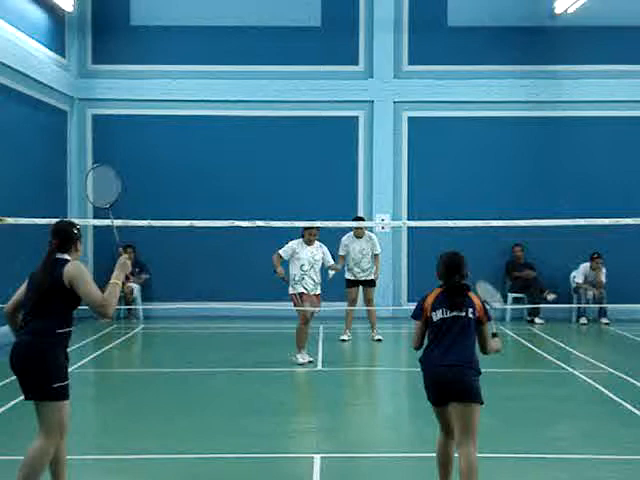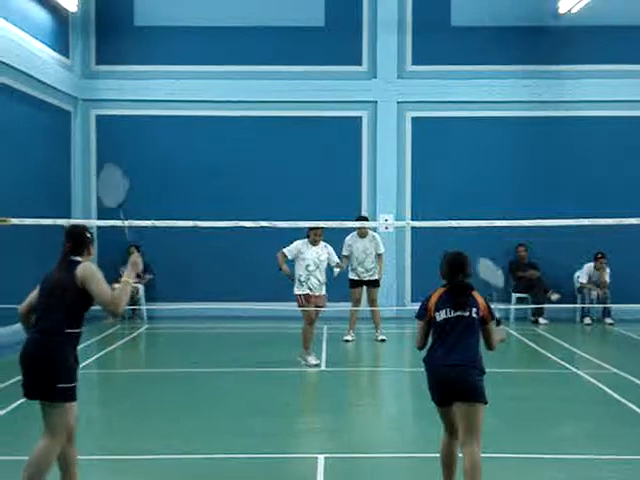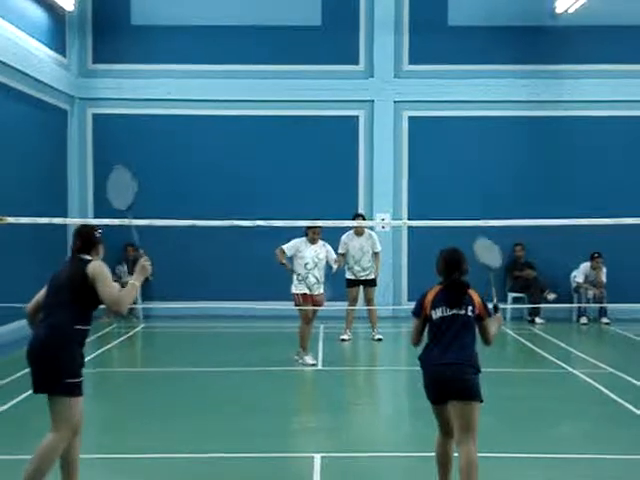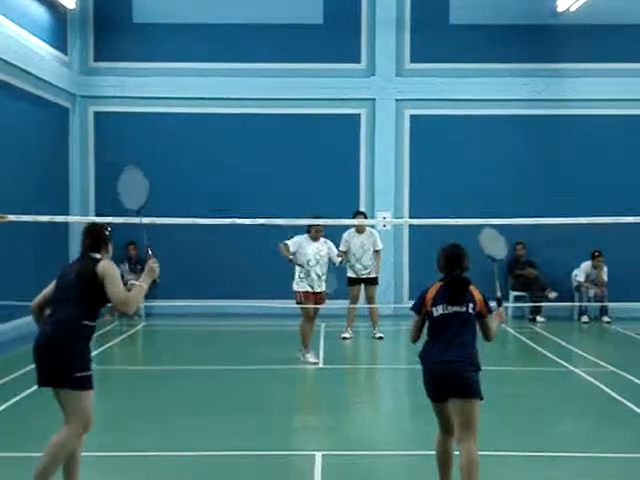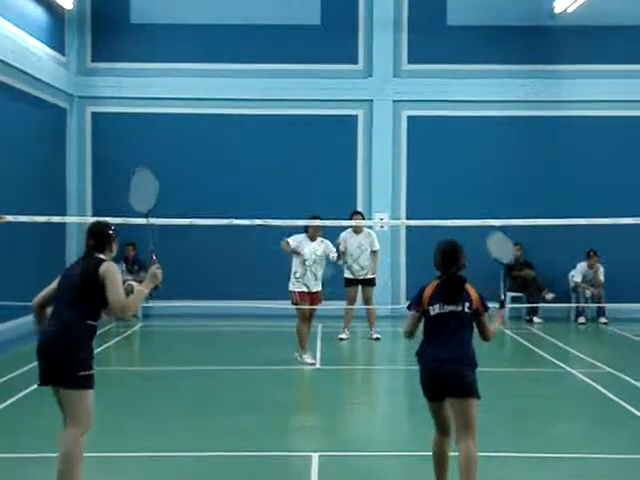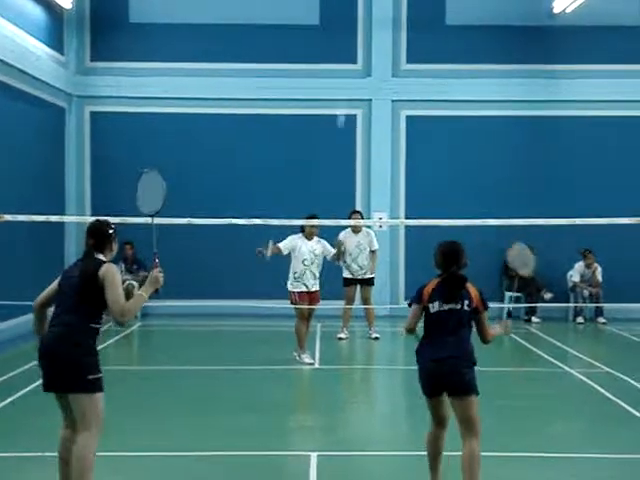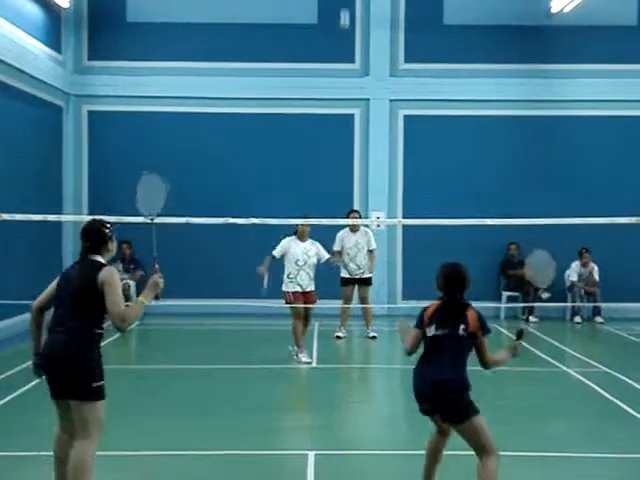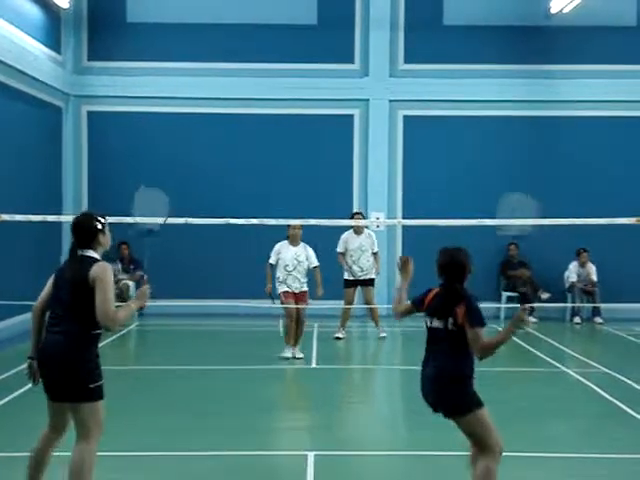
dt=0.2s
person 1, frame 1
left shoulder: (41, 271)
right shoulder: (73, 268)
left elbow: (9, 310)
right elbow: (105, 309)
right wrist: (119, 274)
left hip: (26, 352)
right hip: (46, 354)
left knee: (57, 428)
right knee: (51, 434)
person 1, frame 2
left shoulder: (55, 273)
right shoulder: (85, 268)
left elbow: (24, 312)
right elbow: (114, 305)
right wrist: (130, 274)
left hip: (37, 352)
right hip: (55, 354)
left knee: (67, 429)
right knee: (55, 436)
person 1, frame 3
left shoulder: (63, 272)
right shoulder: (96, 267)
left elbow: (31, 310)
right elbow: (118, 305)
right wrist: (138, 276)
left hip: (42, 348)
right hip: (62, 350)
left knee: (70, 426)
right knee: (63, 431)
person 1, frame 4
left shoulder: (71, 269)
right shoulder: (105, 266)
left elbow: (37, 306)
right elbow: (125, 306)
right wrist: (146, 278)
left hip: (48, 344)
right hip: (69, 346)
left knee: (78, 422)
right knee: (77, 425)
person 1, frame 5
left shoulder: (74, 268)
right shoulder: (107, 267)
left elbow: (38, 304)
right elbow: (122, 311)
right wrist: (148, 284)
left hip: (51, 344)
right hip: (72, 347)
left knee: (72, 423)
right knee: (79, 426)
person 1, frame 6
left shoulder: (73, 269)
right shoulder: (107, 270)
left elbow: (38, 306)
right elbow: (121, 315)
left wrist: (43, 344)
right wrist: (148, 287)
left hip: (53, 348)
right hip: (77, 350)
left knee: (73, 425)
right knee: (89, 429)
person 1, frame 7
left shoulder: (69, 271)
right shoulder: (107, 273)
left elbow: (37, 308)
right elbow: (121, 321)
left wrist: (37, 351)
right wrist: (148, 293)
left hip: (52, 352)
right hip: (79, 355)
left knee: (67, 427)
right knee: (88, 435)
person 1, frame 8
left shoulder: (64, 268)
right shoulder: (100, 269)
left elbow: (38, 310)
right elbow: (108, 320)
left wrist: (34, 355)
right wrist: (135, 302)
left hip: (50, 352)
right hip: (78, 354)
left knee: (55, 427)
right knee: (88, 436)
person 2, frame 1
left shoulder: (428, 301)
right shoulder: (475, 302)
left elbow: (416, 344)
right elbow: (486, 348)
right wrist: (497, 344)
left hip: (433, 373)
right hip: (463, 374)
left knee: (447, 432)
right knee: (467, 444)
person 2, frame 2
left shoulder: (432, 300)
right shoulder: (478, 301)
left elbow: (420, 344)
right elbow: (491, 344)
right wrist: (501, 334)
left hip: (437, 374)
right hip: (468, 373)
left knee: (451, 433)
right knee: (470, 443)
person 2, frame 3
left shoulder: (428, 297)
right shoulder: (474, 299)
left elbow: (415, 341)
right elbow: (488, 339)
right wrist: (496, 323)
left hip: (433, 372)
right hip: (463, 372)
left knee: (445, 432)
right knee: (466, 442)
person 2, frame 4
left shoulder: (429, 294)
right shoulder: (475, 295)
left elbow: (414, 337)
right elbow: (489, 335)
right wrist: (497, 318)
left hip: (433, 370)
right hip: (463, 370)
left knee: (446, 430)
right knee: (467, 439)
person 2, frame 5
left shoulder: (426, 292)
right shoulder: (471, 294)
left elbow: (409, 331)
right elbow: (486, 335)
left wrist: (410, 332)
right wrist: (499, 321)
left hip: (430, 369)
right hip: (460, 369)
left knee: (442, 431)
right knee: (466, 438)
person 2, frame 6
left shoulder: (426, 290)
right shoulder: (473, 293)
left elbow: (410, 326)
right elbow: (486, 337)
left wrist: (406, 322)
right wrist: (503, 328)
left hip: (428, 368)
right hip: (457, 367)
left knee: (439, 422)
right knee: (471, 437)
person 2, frame 7
left shoulder: (428, 312)
right shoulder: (473, 317)
left elbow: (409, 349)
right elbow: (487, 362)
left wrist: (410, 331)
right wrist: (509, 353)
left hip: (422, 388)
right hip: (450, 391)
left knee: (443, 430)
right knee: (488, 453)
person 2, frame 8
left shoulder: (431, 297)
right shoulder: (467, 306)
left elbow: (398, 311)
right elbow: (480, 352)
left wrist: (404, 280)
right wrist: (512, 328)
left hip: (431, 382)
right hip: (453, 385)
right knee: (489, 452)
person 3, frame 1
left shoulder: (322, 248)
right shoulder: (294, 245)
left elbow: (330, 264)
right elbow: (277, 255)
left wrist: (336, 268)
right wrist: (278, 268)
left hip: (315, 289)
right hip: (298, 288)
left knee: (307, 320)
right knee: (304, 318)
left ankle: (302, 352)
right ankle: (299, 352)
person 3, frame 2
left shoulder: (327, 248)
right shoulder: (299, 245)
left elbow: (336, 263)
right elbow: (281, 254)
left wrist: (340, 266)
right wrist: (283, 266)
left hip: (319, 290)
right hip: (304, 289)
left knee: (312, 321)
right knee: (309, 320)
left ankle: (305, 353)
right ankle: (307, 354)
person 3, frame 3
left shoulder: (325, 247)
right shoulder: (298, 243)
left elbow: (335, 261)
right elbow: (279, 250)
left wrist: (339, 263)
right wrist: (284, 261)
left hip: (317, 289)
right hip: (301, 288)
left knee: (310, 321)
right knee: (306, 319)
left ankle: (301, 351)
right ankle: (305, 354)
person 3, frame 4
left shoulder: (327, 244)
right shoulder: (300, 240)
left elbow: (338, 259)
right elbow: (283, 246)
left wrist: (341, 259)
right wrist: (290, 257)
left hip: (319, 287)
right hip: (303, 286)
left knee: (312, 318)
right knee: (307, 318)
left ankle: (304, 349)
right ankle: (306, 352)
person 3, frame 5
left shoulder: (325, 244)
right shoulder: (298, 239)
left elbow: (336, 257)
right elbow: (285, 244)
right wrist: (292, 250)
left hip: (316, 287)
right hip: (299, 286)
left knee: (309, 318)
right knee: (303, 318)
left ankle: (302, 350)
right ankle: (303, 353)
person 3, frame 6
left shoulder: (322, 243)
right shoulder: (294, 240)
left elbow: (335, 257)
right elbow: (278, 248)
left wrist: (339, 250)
right wrist: (267, 252)
left hip: (313, 286)
right hip: (297, 286)
left knee: (308, 318)
right knee: (302, 317)
left ankle: (300, 348)
right ankle: (302, 352)
person 3, frame 7
left shoulder: (315, 245)
right shoulder: (287, 242)
left elbow: (326, 259)
right elbow: (273, 256)
right wrist: (264, 267)
left hip: (308, 286)
right hip: (291, 286)
left knee: (307, 317)
right knee: (298, 316)
left ankle: (297, 345)
right ankle: (300, 351)
person 3, frame 8
left shoulder: (307, 249)
right shoulder: (279, 247)
left elbow: (315, 268)
right elbow: (271, 265)
left wrist: (319, 287)
right wrist: (269, 283)
left hip: (301, 288)
right hip: (284, 287)
left knee: (300, 318)
right knee: (290, 315)
left ankle: (295, 346)
right ankle: (288, 346)
person 4, frame 1
left shoulder: (372, 238)
right shoulder: (346, 239)
left elbow: (376, 256)
right elbow: (342, 257)
left wrist: (376, 271)
right wrist: (339, 266)
left hip: (368, 275)
right hip: (351, 276)
left knee: (370, 302)
right knee: (351, 303)
left ankle: (374, 332)
right ankle: (347, 332)
person 4, frame 2
left shoulder: (375, 237)
right shoulder: (349, 239)
left elbow: (380, 255)
right elbow: (345, 256)
left wrist: (380, 270)
right wrist: (343, 266)
left hip: (372, 275)
right hip: (355, 276)
left knee: (373, 302)
right knee: (355, 303)
left ankle: (378, 332)
right ankle: (351, 332)
person 4, frame 3
left shoulder: (372, 236)
right shoulder: (346, 237)
left elbow: (376, 254)
right elbow: (341, 255)
left wrist: (376, 268)
right wrist: (340, 263)
left hip: (369, 275)
right hip: (352, 275)
left knee: (370, 302)
right knee: (352, 302)
left ankle: (375, 331)
right ankle: (347, 331)
person 4, frame 4
left shoulder: (373, 234)
right shoulder: (347, 235)
left elbow: (378, 252)
right elbow: (343, 252)
left wrist: (377, 266)
left hip: (370, 273)
right hip: (353, 273)
left knee: (371, 300)
right knee: (353, 301)
left ankle: (376, 329)
right ankle: (349, 330)
person 4, frame 5
left shoulder: (370, 234)
right shoulder: (344, 235)
left elbow: (375, 252)
right elbow: (340, 253)
left wrist: (374, 266)
right wrist: (342, 259)
left hip: (368, 274)
right hip: (350, 274)
left knee: (368, 301)
right knee: (350, 302)
left ankle: (373, 330)
right ankle: (346, 330)
person 4, frame 6
left shoulder: (369, 234)
right shoulder: (343, 235)
left elbow: (373, 252)
left wrist: (373, 266)
right wrist: (342, 261)
left hip: (366, 273)
right hip: (349, 274)
left knee: (367, 301)
right knee: (349, 301)
left ankle: (372, 330)
right ankle: (344, 330)
person 4, frame 7
left shoulder: (367, 233)
right shoulder: (341, 234)
left elbow: (371, 251)
right elbow: (336, 253)
left wrist: (372, 265)
right wrist: (341, 263)
left hip: (364, 273)
right hip: (347, 273)
left knee: (365, 301)
right knee: (347, 301)
left ankle: (369, 329)
right ankle: (342, 329)
person 4, frame 8
left shoulder: (370, 235)
right shoulder: (345, 236)
left elbow: (375, 253)
right elbow: (340, 254)
left wrist: (377, 266)
right wrist: (345, 266)
left hip: (367, 274)
right hip: (351, 275)
left knee: (370, 302)
right knee: (348, 303)
left ankle: (379, 328)
right ankle: (342, 329)
